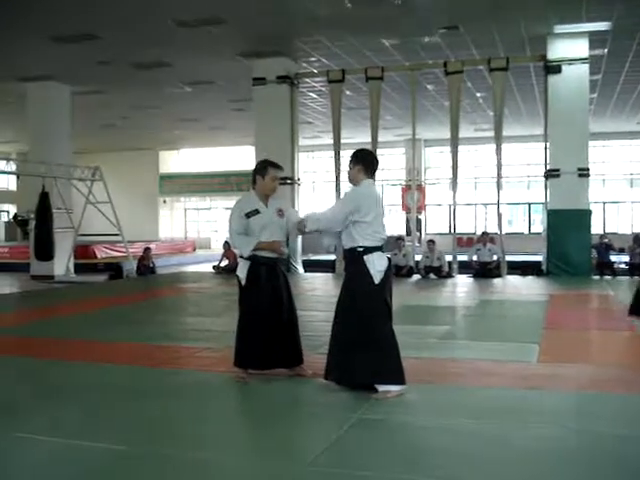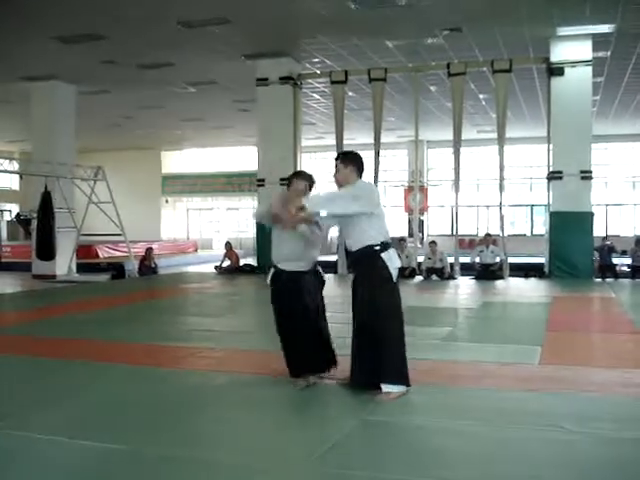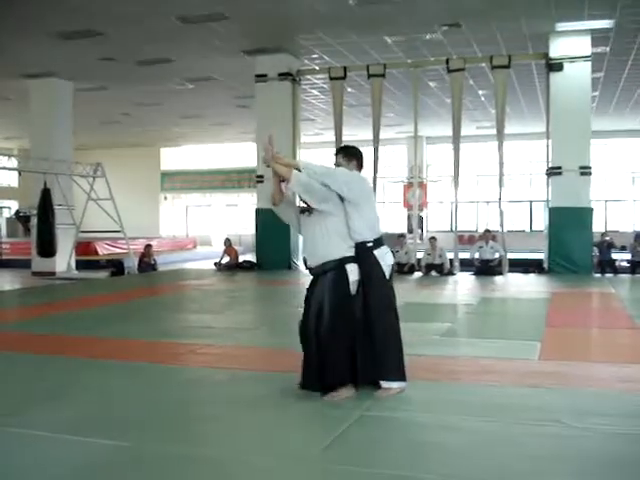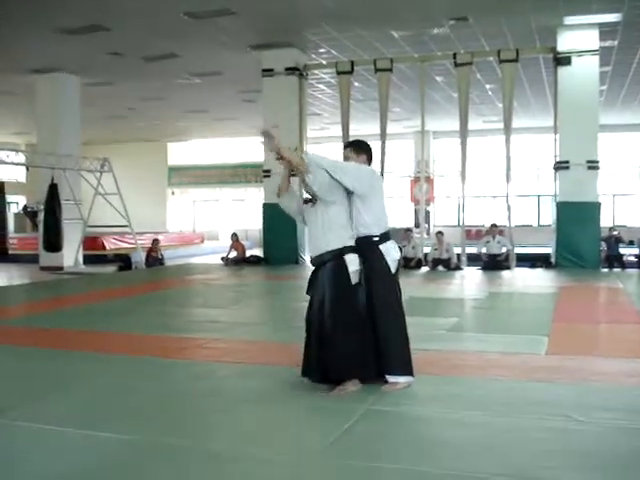
dt=1s
person 1, frame 1
left shoulder: (357, 195)
right shoulder: (371, 195)
left elbow: (330, 219)
right elbow: (344, 225)
left wrist: (305, 222)
right wrist: (315, 224)
left hip: (365, 265)
right hip: (367, 263)
left knee: (375, 324)
right knee: (351, 321)
left ankle: (391, 381)
right ankle: (355, 374)
person 1, frame 2
left shoulder: (365, 191)
right shoulder: (347, 199)
left elbow: (329, 201)
right elbow: (330, 208)
right wrist: (305, 213)
left hip: (378, 263)
right hip: (362, 264)
left knee: (386, 321)
right knee: (363, 321)
left ankle: (395, 382)
right ankle: (365, 374)
person 1, frame 3
left shoulder: (357, 182)
right shoulder: (346, 187)
left elbow: (321, 173)
left wrist: (286, 162)
left hip: (372, 258)
right hip: (358, 258)
left knee: (381, 317)
right knee: (360, 317)
left ankle: (394, 379)
person 1, frame 4
left shoulder: (368, 176)
right shoulder: (354, 181)
left elbow: (328, 166)
left wrist: (299, 158)
left hip: (378, 252)
right hip: (364, 252)
left knee: (387, 312)
right knee: (366, 311)
left ankle: (400, 374)
person 2, frame 1
left shoulder: (280, 204)
right shoulder: (243, 205)
left elbow: (296, 225)
right elbow: (236, 238)
right wrist: (265, 245)
left hip: (276, 268)
right hip: (254, 269)
left knee: (285, 315)
right knee: (252, 317)
left ankle: (292, 362)
right ankle: (244, 364)
person 2, frame 2
right shoulder: (276, 208)
left elbow: (317, 236)
right elbow: (261, 216)
right wrist: (275, 210)
left hip: (307, 277)
right hip: (281, 277)
left knee: (314, 322)
right knee: (290, 326)
left ankle: (317, 366)
right ankle: (302, 370)
person 2, frame 3
left shoulder: (330, 201)
right shoulder: (302, 215)
left elbow: (300, 181)
right elbow: (280, 203)
left wrist: (276, 164)
right wrist: (276, 176)
left hip: (340, 274)
right hip: (322, 277)
left knee: (337, 328)
right knee: (313, 327)
left ankle: (346, 384)
right ankle: (324, 379)
person 2, frame 4
left shoulder: (333, 193)
right shoulder: (307, 206)
left elbow: (312, 170)
right elbow: (284, 196)
right wrist: (286, 168)
left hip: (341, 265)
right hip: (324, 268)
left knee: (343, 322)
right knee: (322, 322)
left ankle: (354, 378)
right ankle: (332, 373)
